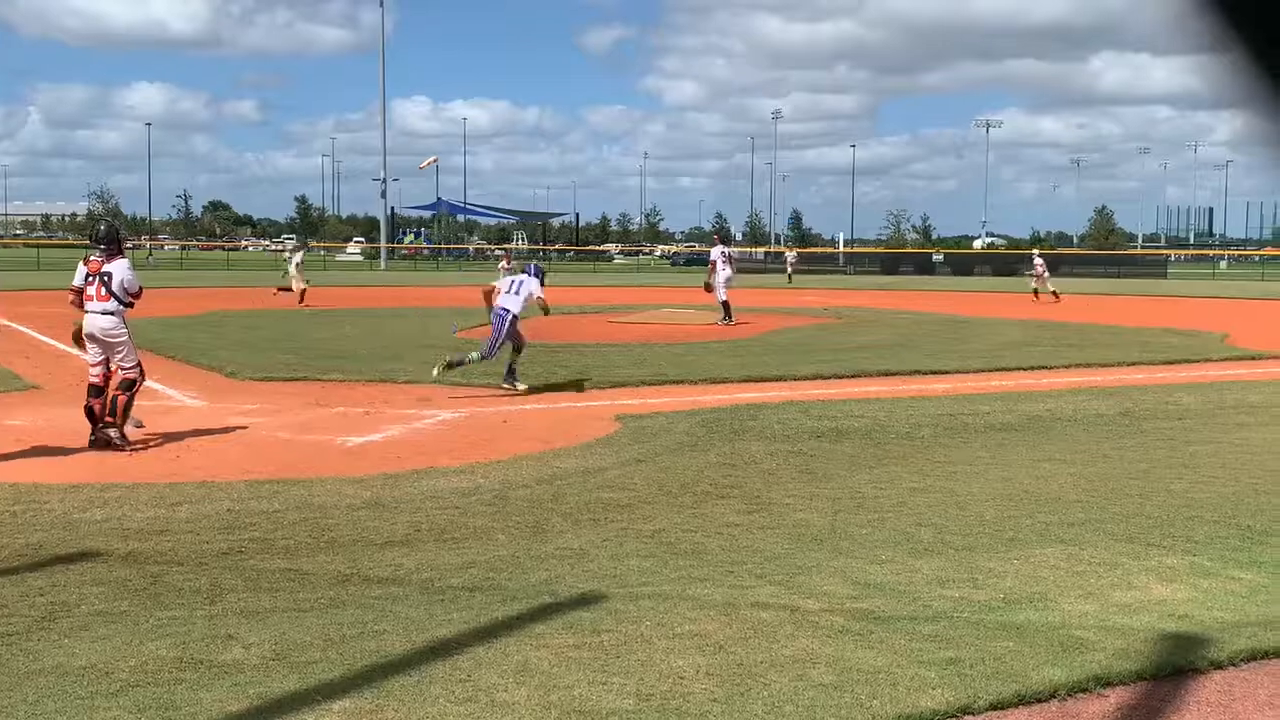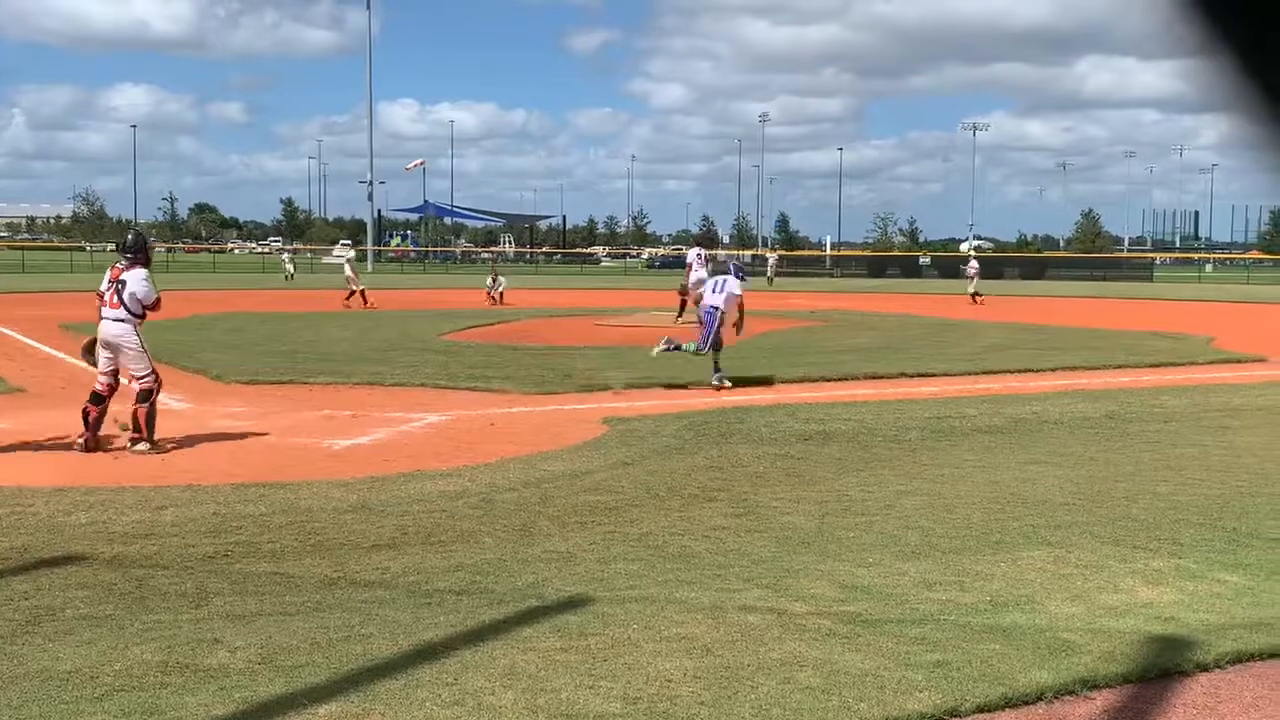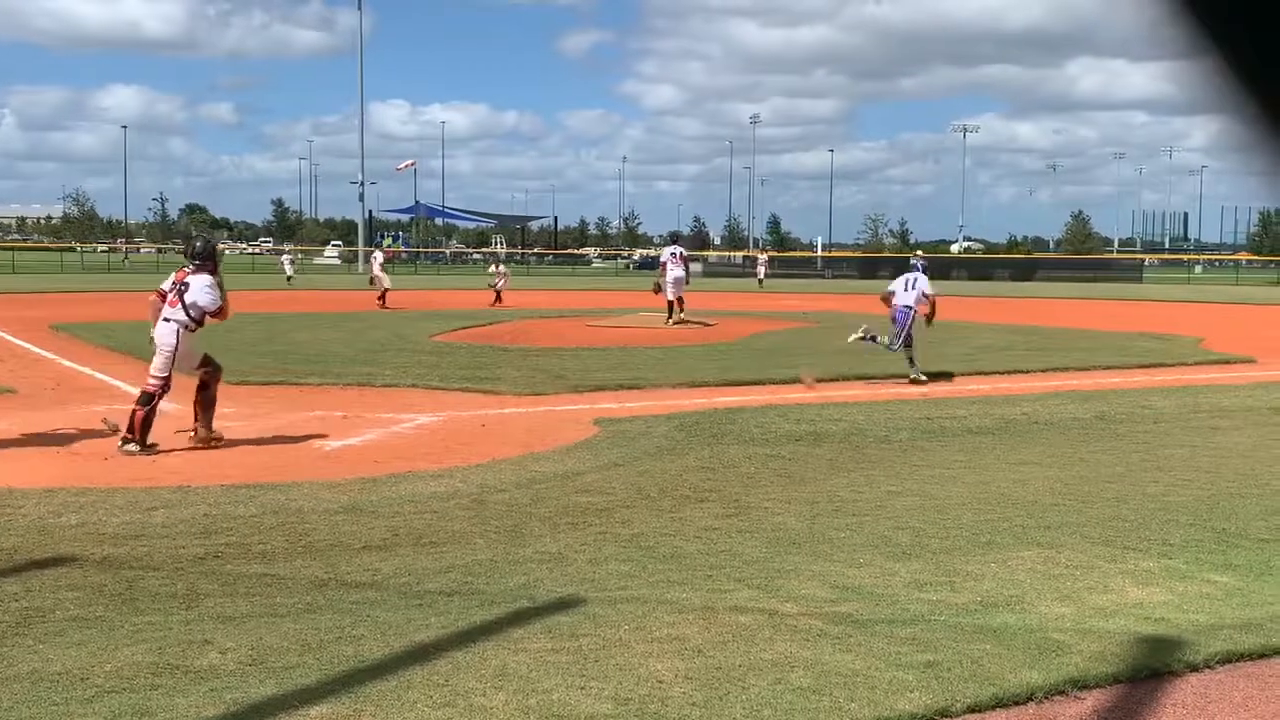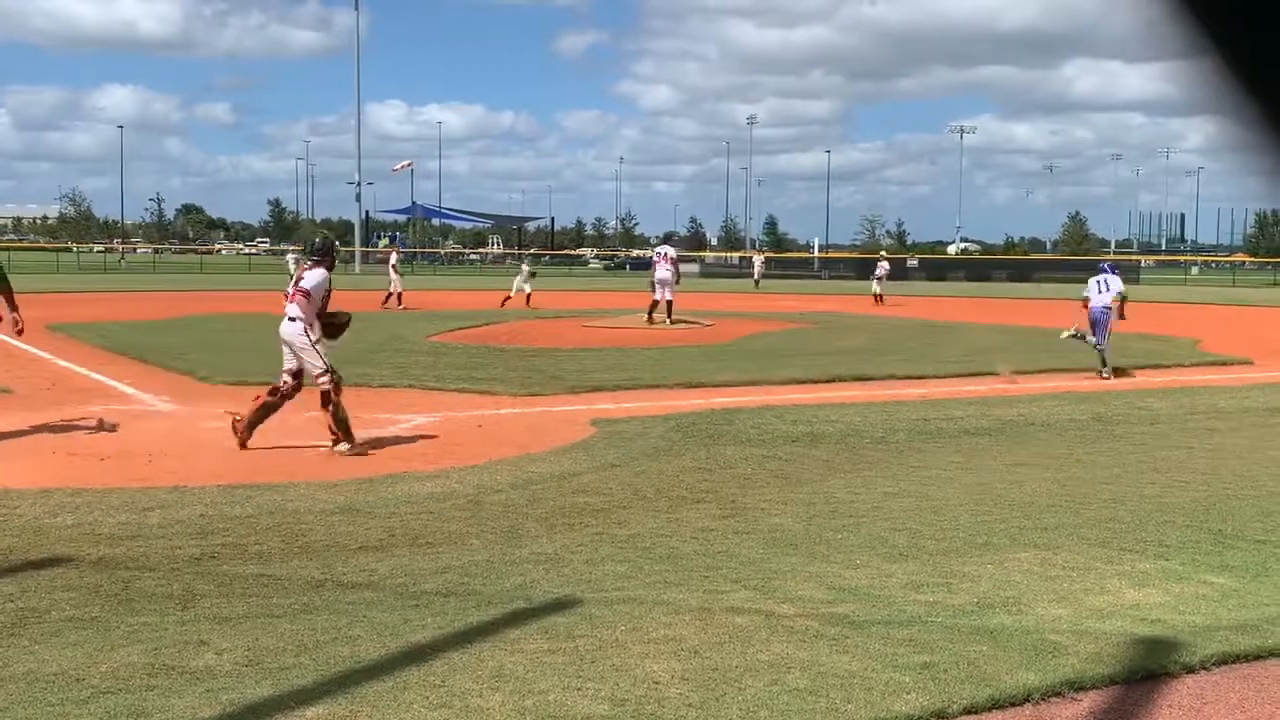
dt=0.5s
person 1, frame 1
left shoulder: (85, 264)
right shoulder: (123, 264)
left elbow: (73, 298)
right elbow: (137, 294)
left hip: (89, 321)
right hip: (112, 323)
left knee: (97, 377)
right knee: (132, 374)
left ankle: (98, 433)
right ankle: (112, 425)
person 1, frame 2
left shoulder: (113, 270)
right shoulder: (140, 274)
left elbow: (98, 302)
right elbow: (155, 306)
right wrist: (150, 280)
left hip: (105, 328)
right hip: (125, 331)
left knee: (104, 383)
right knee: (148, 382)
left ankle: (88, 437)
right ankle: (140, 439)
person 1, frame 3
left shoulder: (180, 274)
right shoulder: (206, 280)
left elbow: (155, 300)
right elbow: (220, 314)
left wrist: (155, 328)
right wrist: (221, 292)
left hip: (164, 328)
right hip: (176, 334)
left knee: (210, 373)
right knee: (156, 386)
left ankle: (203, 432)
right ankle: (132, 440)
person 1, frame 4
left shoulder: (304, 271)
right shoulder: (321, 274)
left elbow: (294, 299)
right elbow: (301, 297)
right wrist: (314, 321)
left hip: (288, 327)
right hip: (301, 331)
left knee: (289, 384)
right knee: (329, 381)
left ankle: (245, 425)
right ankle: (341, 440)
